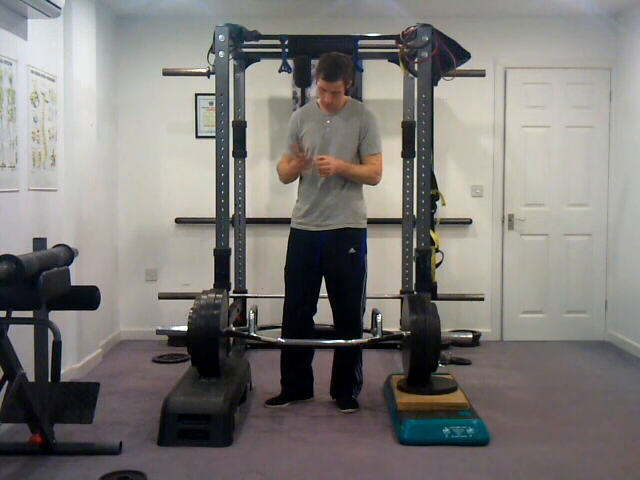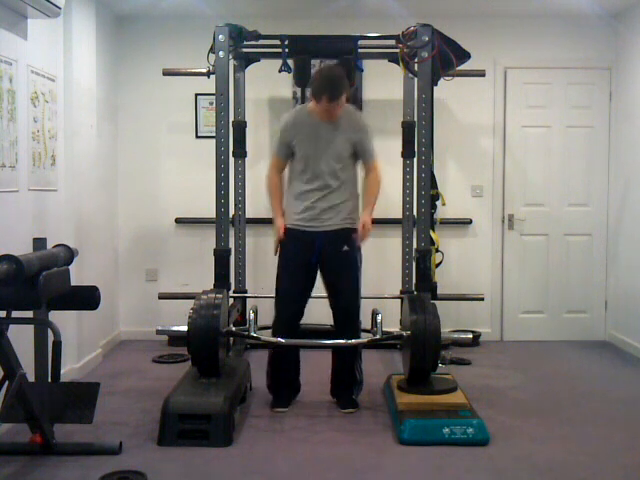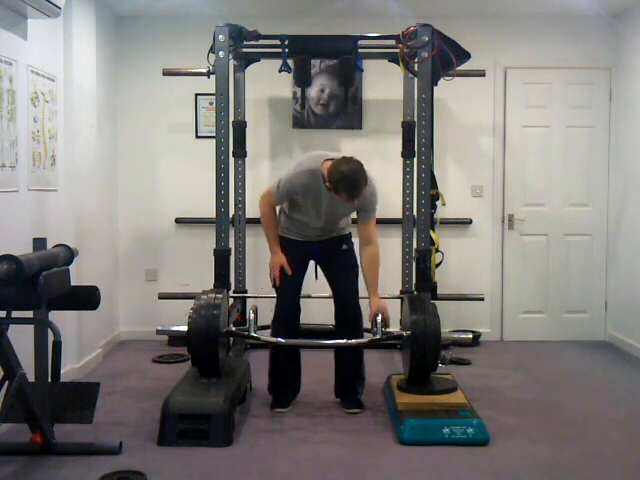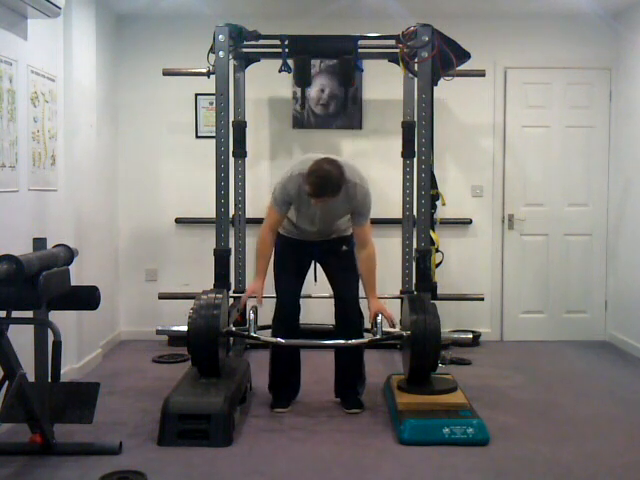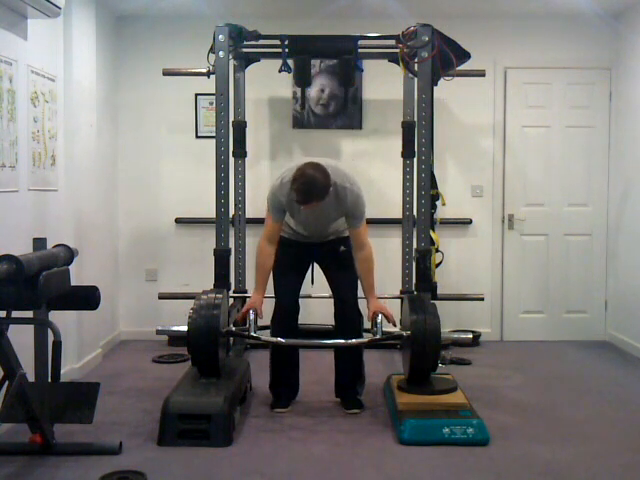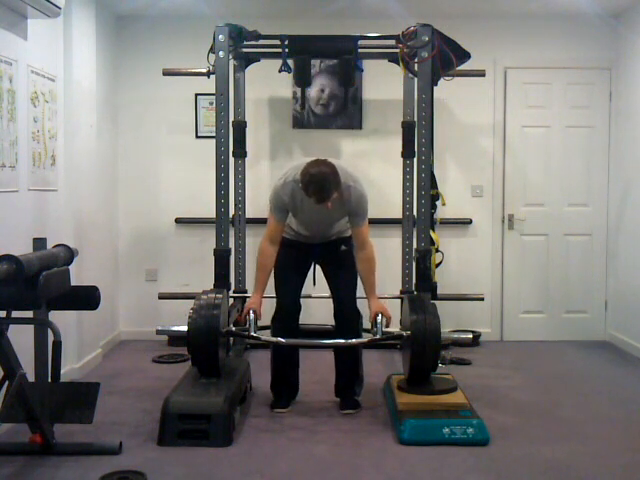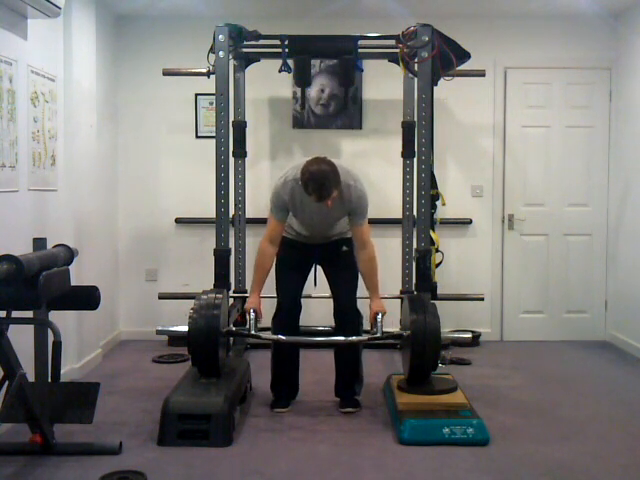
dt=0.7s
person 1, frame 1
left shoulder: (363, 119)
right shoulder: (301, 117)
left elbow: (375, 172)
right elbow: (283, 173)
left wrist: (341, 165)
right wrist: (295, 165)
left hip: (347, 230)
right hip: (304, 228)
left knee: (348, 315)
right knee: (297, 312)
left ankle: (346, 389)
right ankle: (295, 385)
person 1, frame 2
left shoulder: (356, 124)
right shoulder: (292, 123)
left elbow: (372, 172)
right elbow: (276, 170)
left wrist: (366, 212)
right wrist: (278, 215)
left hip: (341, 230)
right hip: (297, 230)
left knee: (346, 314)
right knee: (287, 312)
left ankle: (346, 389)
right ankle: (283, 388)
person 1, frame 3
left shoulder: (367, 190)
right shoulder: (302, 175)
left elbow: (368, 243)
right elbow: (267, 202)
left wrist: (374, 296)
right wrist: (275, 251)
left hip: (336, 239)
right hip: (292, 238)
left knee: (349, 307)
right knee: (286, 310)
left ankle: (349, 390)
right ankle: (282, 390)
person 1, frame 4
left shoulder: (359, 189)
right shoulder: (292, 180)
left elbow: (364, 246)
right elbow: (269, 229)
left wrist: (372, 297)
right wrist: (259, 279)
left hip: (337, 239)
right hip: (292, 239)
left knee: (349, 308)
right knee: (286, 309)
left ankle: (350, 391)
right ankle: (282, 391)
person 1, frame 5
left shoulder: (349, 191)
right shoulder: (280, 189)
left elbow: (361, 247)
right elbow: (268, 242)
left wrist: (372, 298)
right wrist: (258, 294)
left hip: (336, 240)
right hip: (292, 241)
left knee: (348, 307)
right knee: (284, 308)
left ankle: (349, 391)
right ankle: (283, 391)
person 1, frame 6
left shoulder: (354, 191)
right shoulder: (285, 188)
left elbow: (363, 247)
right elbow: (270, 242)
left wrist: (373, 298)
right wrist: (257, 294)
left hip: (338, 241)
right hip: (294, 241)
left knee: (347, 310)
right knee: (286, 310)
left ankle: (348, 391)
right ankle: (283, 392)
person 1, frame 7
left shoulder: (354, 190)
right shoulder: (285, 187)
left elbow: (364, 246)
right elbow: (270, 242)
left wrist: (375, 297)
right wrist: (255, 294)
left hip: (339, 241)
right hip: (295, 241)
left knee: (347, 310)
right knee: (286, 310)
left ankle: (348, 392)
right ankle: (283, 392)
